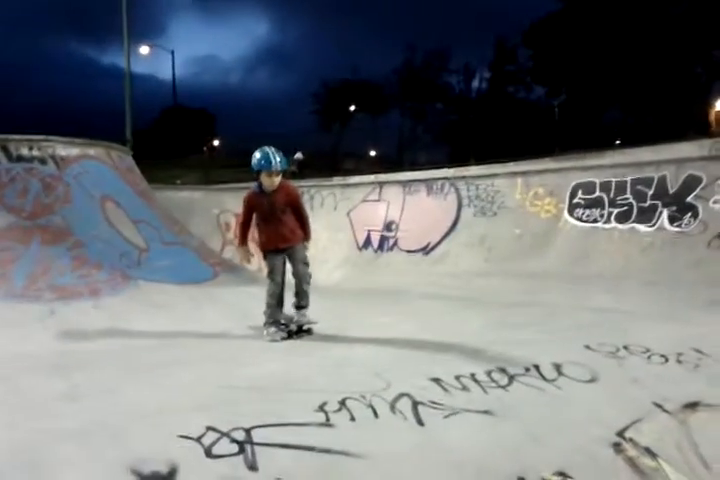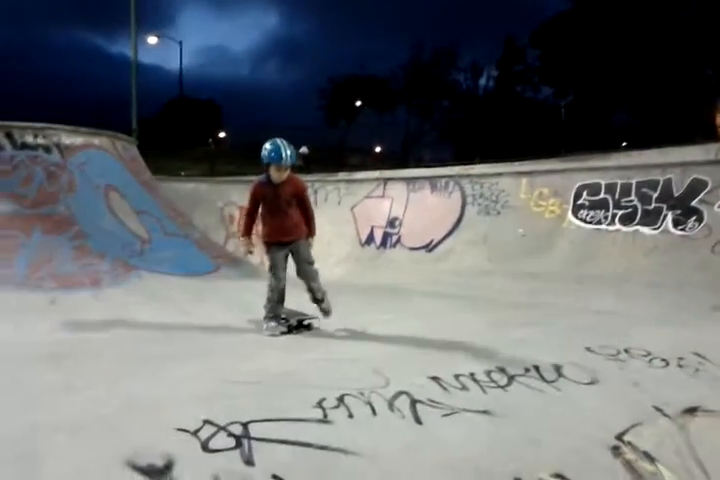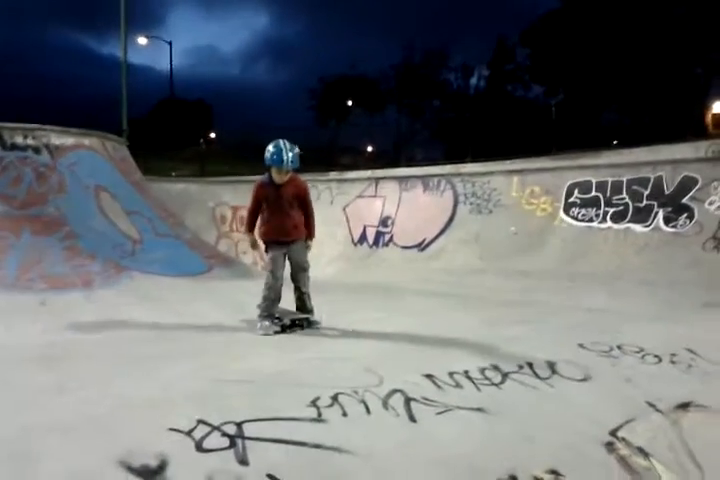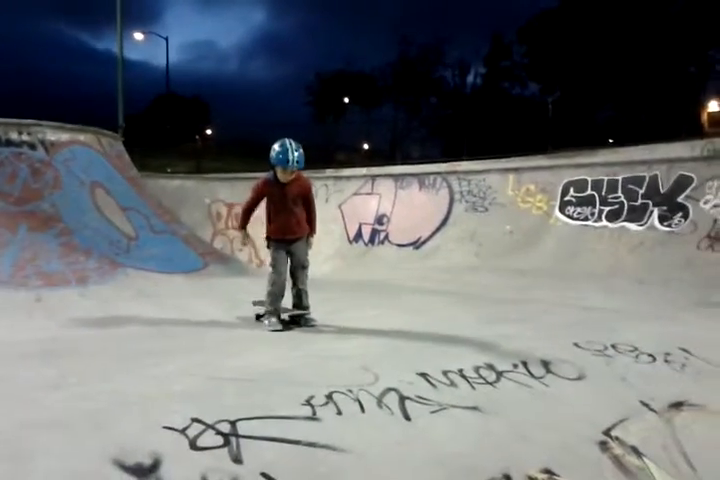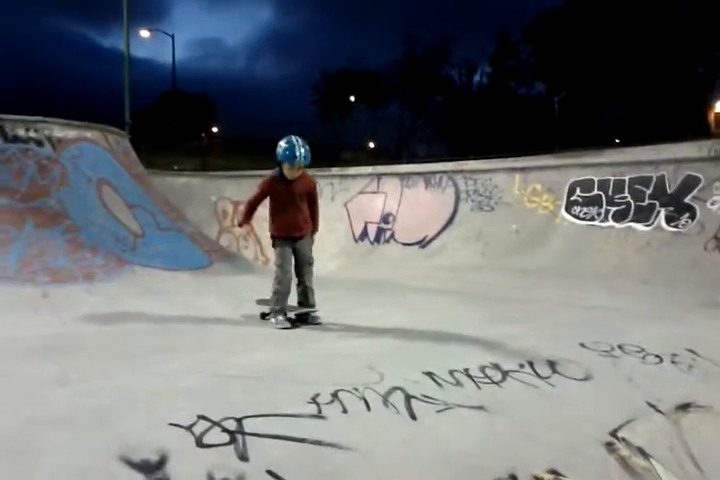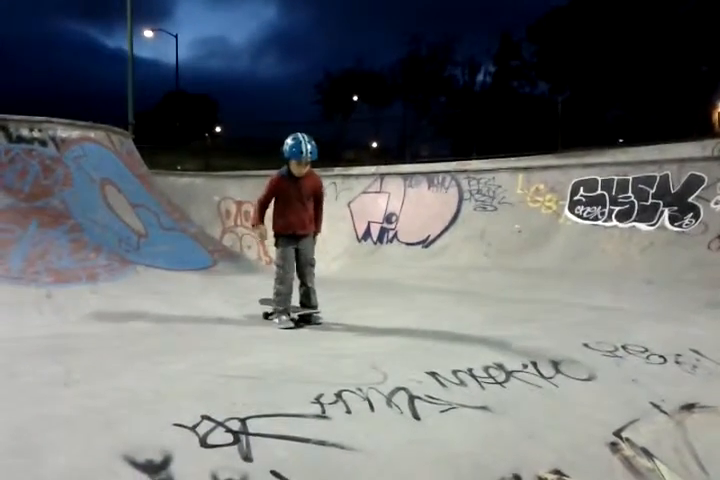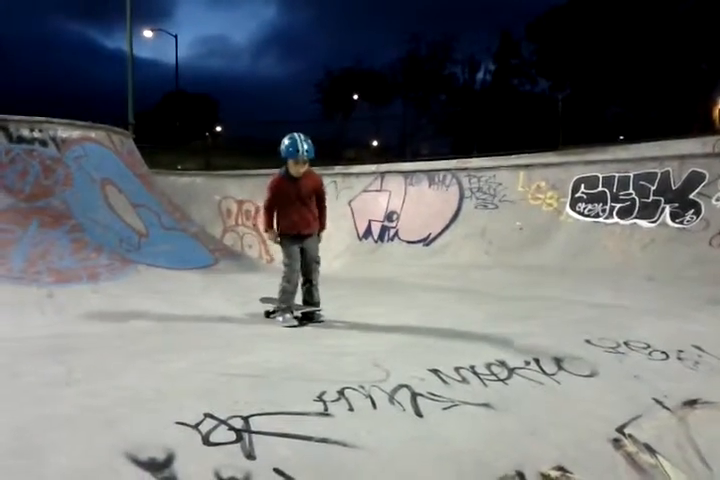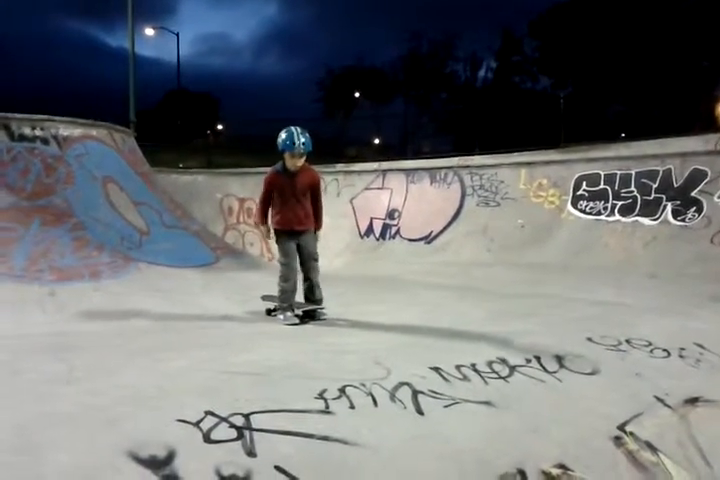
dt=0.2s
person 1, frame 1
left shoulder: (289, 191)
right shoulder: (252, 197)
left elbow: (301, 214)
right elbow: (246, 222)
left wrist: (306, 237)
right wrist: (243, 246)
left hip: (294, 241)
right hip: (270, 246)
left knee: (302, 274)
right knee: (275, 284)
left ankle: (301, 309)
right ankle: (272, 323)
person 1, frame 2
left shoulder: (297, 184)
right shoulder: (259, 187)
left elbow: (307, 209)
right elbow: (251, 212)
left wrist: (311, 233)
right wrist: (246, 236)
left hip: (298, 236)
right hip: (274, 240)
left knee: (308, 270)
right knee: (277, 279)
left ankle: (321, 299)
right ankle: (272, 318)
person 1, frame 3
left shoulder: (299, 185)
right shoulder: (261, 187)
left elbow: (308, 211)
right elbow: (253, 210)
left wrist: (310, 236)
right wrist: (250, 233)
left hip: (297, 239)
right hip: (273, 240)
left knee: (301, 277)
right knee: (274, 278)
left ankle: (305, 313)
right ankle: (266, 318)
person 1, frame 4
left shoulder: (304, 184)
right shoulder: (266, 184)
left elbow: (310, 209)
right elbow: (250, 205)
left wrist: (311, 233)
right wrist: (243, 228)
left hip: (300, 237)
right hip: (277, 238)
left knee: (300, 275)
right knee: (277, 274)
left ankle: (301, 312)
right ankle: (271, 314)
person 1, frame 5
left shoulder: (309, 182)
right shoulder: (270, 182)
left elbow: (313, 206)
right elbow: (253, 202)
left wrist: (313, 230)
right wrist: (244, 222)
left hip: (303, 234)
right hip: (281, 235)
left knee: (305, 271)
right knee: (283, 272)
left ankle: (307, 309)
right ankle: (277, 312)
person 1, frame 6
left shoulder: (315, 181)
right shoulder: (278, 180)
left elbow: (318, 206)
right elbow: (263, 202)
left wrist: (316, 230)
right wrist: (259, 224)
left hip: (306, 234)
right hip: (284, 234)
left knee: (307, 273)
right knee: (284, 273)
left ankle: (308, 310)
right ankle: (281, 312)
person 1, frame 7
left shoulder: (315, 179)
right shoulder: (278, 181)
left elbow: (321, 205)
right elbow: (269, 206)
left wrist: (321, 229)
right wrist: (269, 229)
left hip: (310, 233)
right hip: (288, 234)
left knee: (312, 270)
right knee: (291, 271)
left ankle: (311, 308)
right ankle: (284, 310)
person 1, frame 8
left shoulder: (312, 175)
right shoulder: (274, 175)
left elbow: (317, 202)
right elbow: (265, 200)
left wrist: (317, 227)
right wrist: (263, 223)
left hip: (307, 229)
right hip: (283, 229)
left knee: (310, 267)
right knee: (288, 269)
left ankle: (313, 304)
right ankle: (285, 309)
